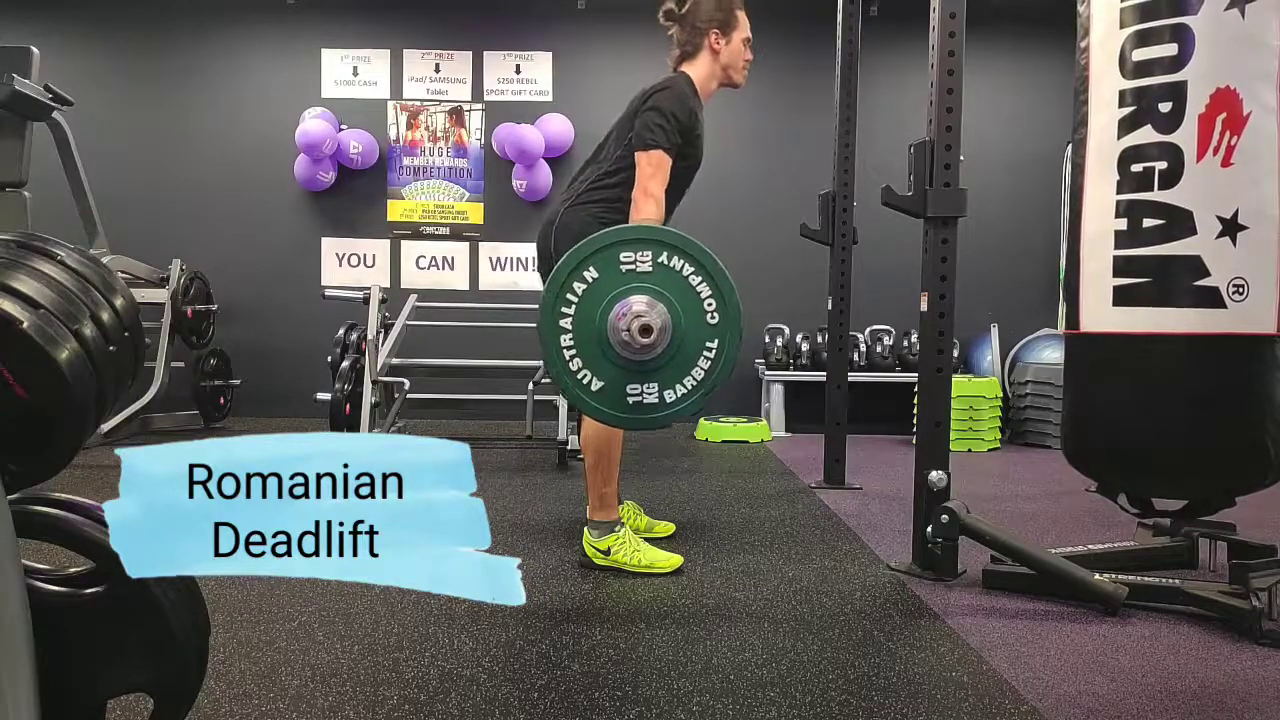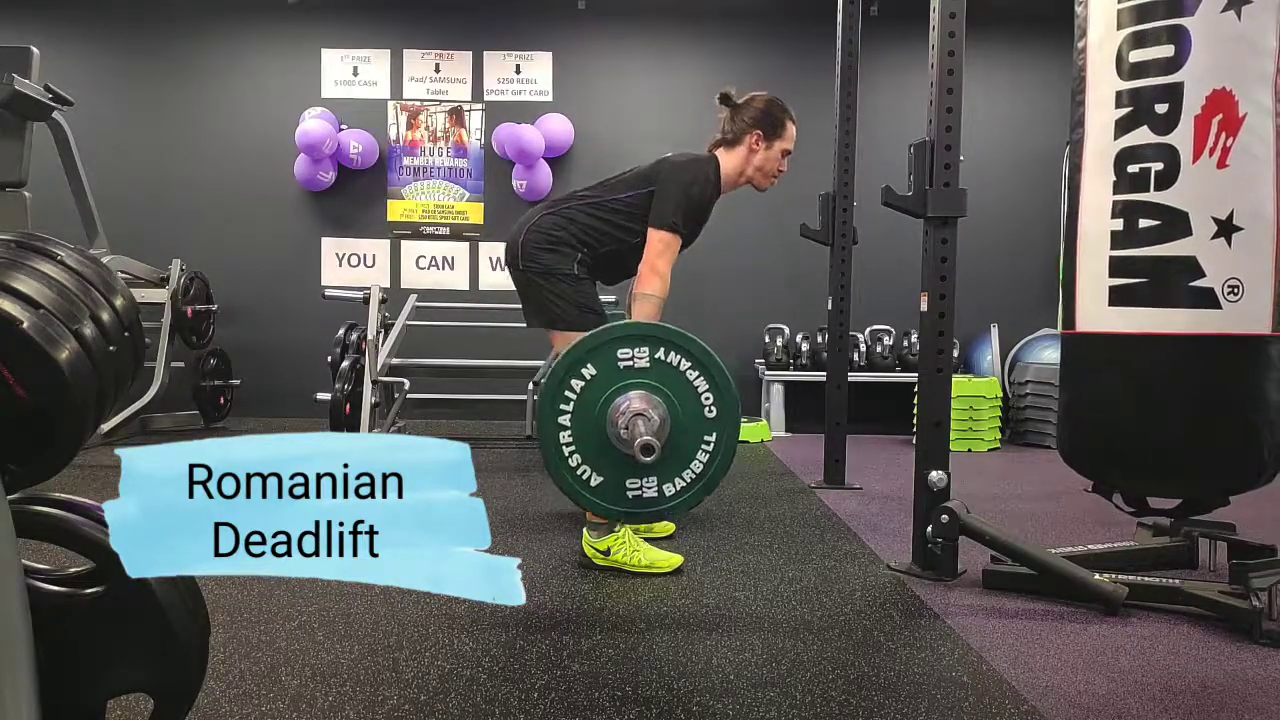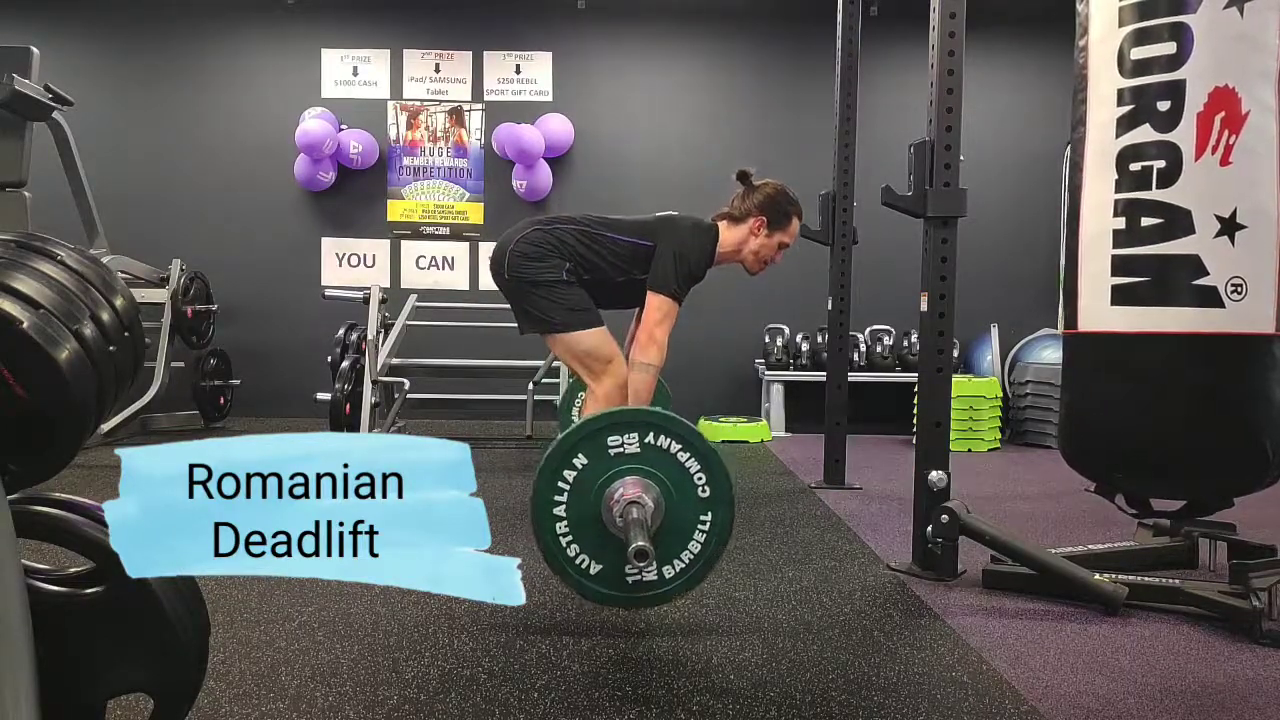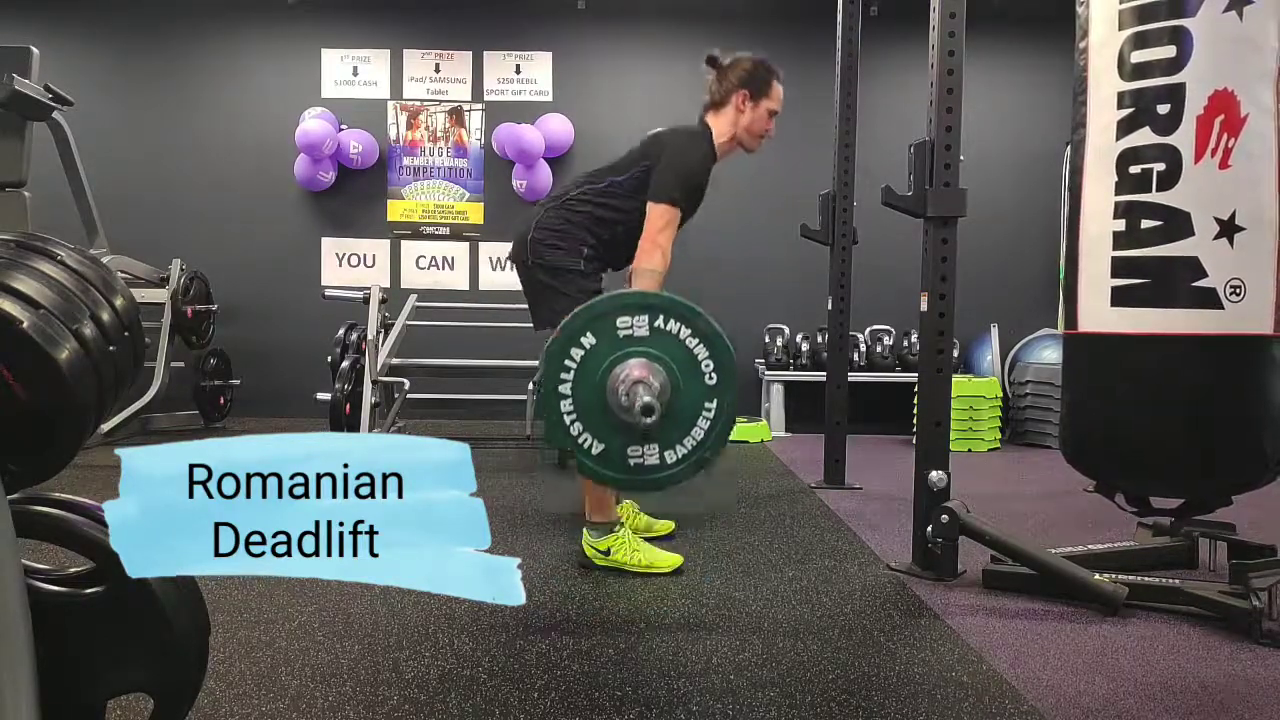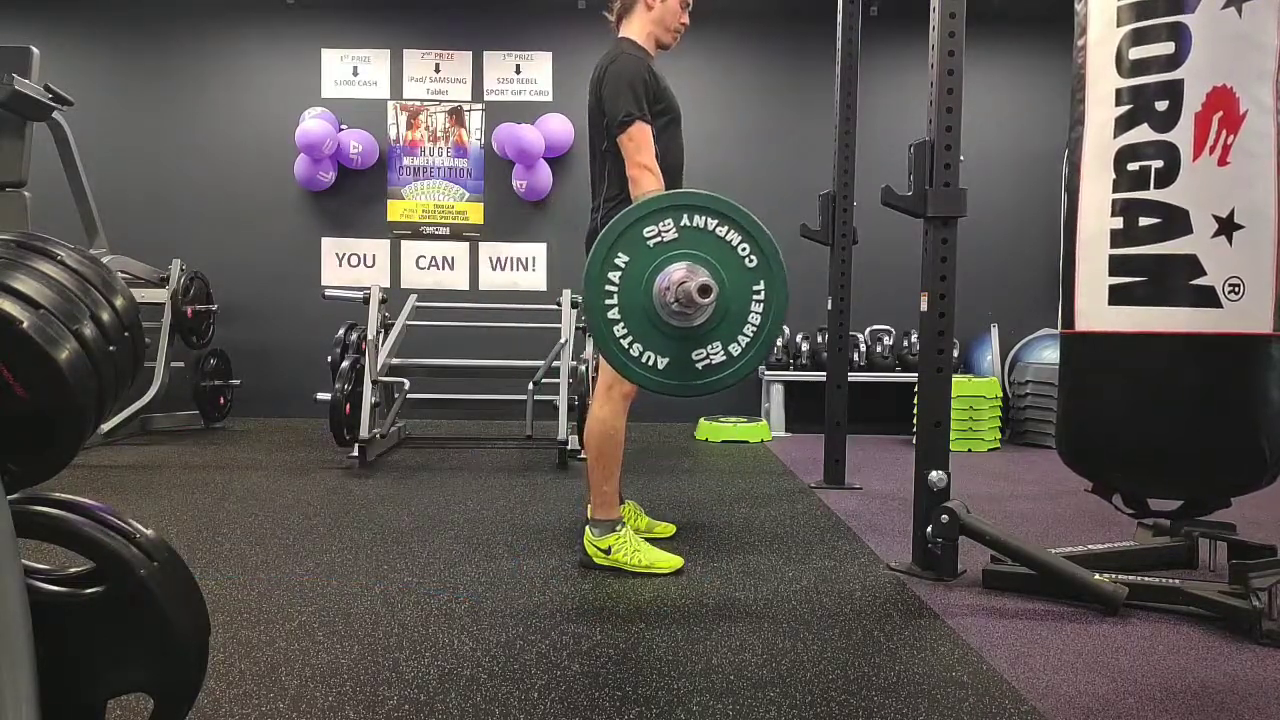
dt=1s
person 1, frame 1
left shoulder: (681, 101)
right shoulder: (673, 99)
right elbow: (646, 195)
left hip: (587, 243)
right hip: (582, 243)
left ankle: (609, 509)
right ankle: (603, 535)
person 1, frame 2
left shoulder: (695, 178)
right shoulder: (693, 179)
left elbow: (646, 269)
right elbow: (654, 272)
left hip: (546, 249)
right hip: (550, 252)
right ankle: (604, 536)
person 1, frame 3
left shoulder: (691, 240)
right shoulder: (689, 244)
left elbow: (644, 332)
right elbow: (652, 338)
left hip: (529, 255)
right hip: (534, 258)
left knee: (608, 378)
right knee: (611, 380)
person 1, frame 4
left shoulder: (689, 148)
right shoulder: (688, 151)
left elbow: (647, 244)
right elbow: (654, 248)
left hip: (558, 249)
right hip: (556, 249)
left ankle: (610, 507)
right ankle: (603, 534)
person 1, frame 5
left shoulder: (631, 67)
right shoulder: (628, 66)
right elbow: (641, 169)
left knee: (618, 384)
right knee: (617, 386)
left ankle: (611, 508)
right ankle: (605, 533)
